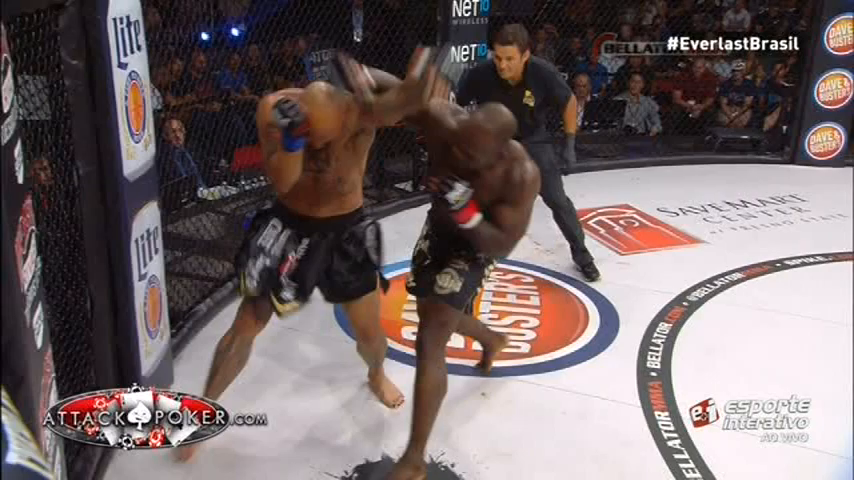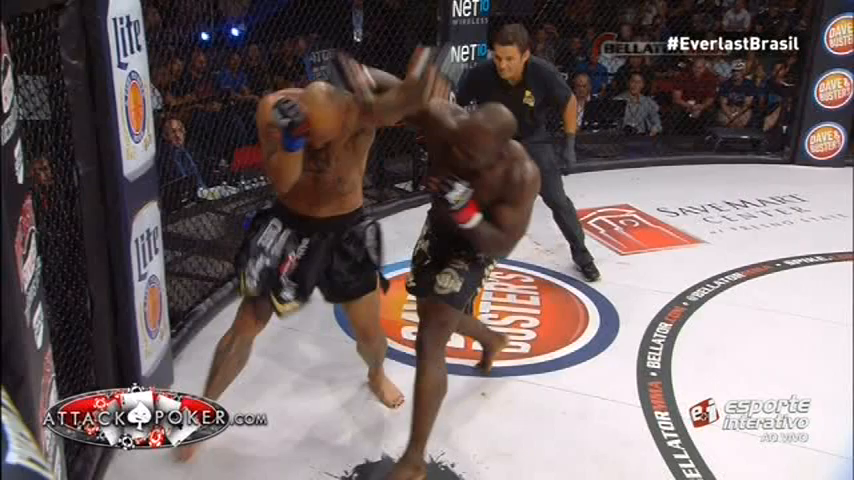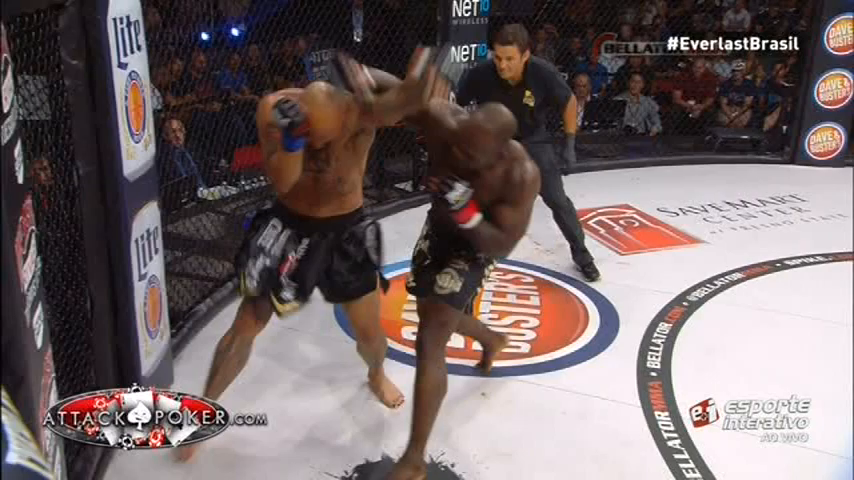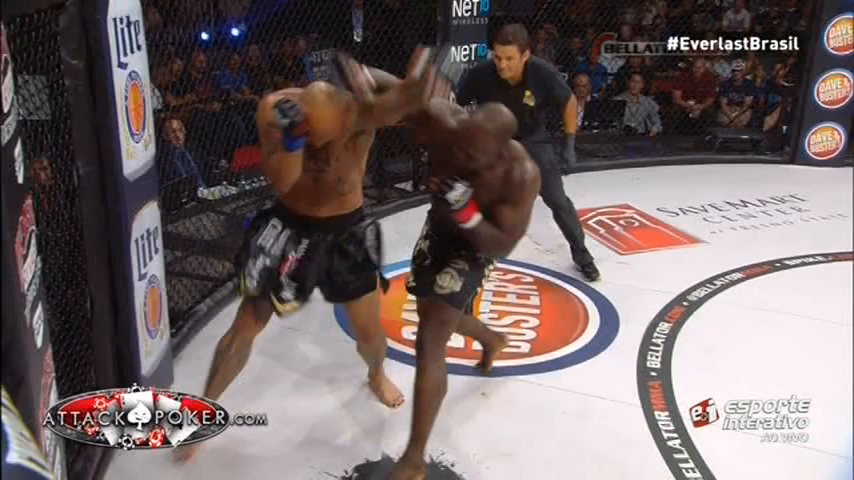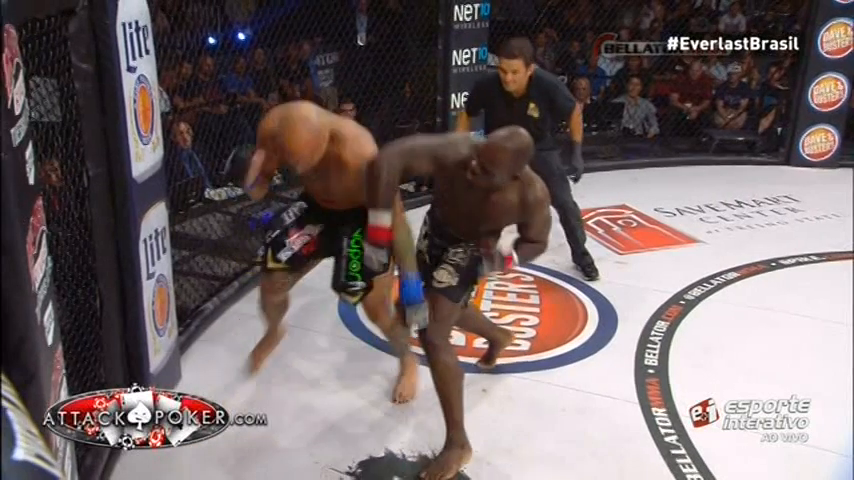
dt=0.4s
person 1, frame 1
left shoulder: (360, 110)
right shoulder: (274, 108)
left elbow: (404, 100)
right elbow: (280, 181)
right wrist: (293, 137)
left hip: (347, 230)
right hip: (290, 226)
left knee: (369, 332)
right knee: (245, 327)
left ankle: (377, 375)
person 1, frame 2
left shoulder: (360, 109)
right shoulder: (275, 108)
left elbow: (405, 101)
right elbow: (281, 182)
left wrist: (417, 86)
right wrist: (293, 137)
left hip: (347, 229)
right hip: (290, 226)
left knee: (369, 333)
right knee: (245, 327)
left ankle: (377, 375)
person 1, frame 3
left shoulder: (360, 111)
right shoulder: (274, 107)
left elbow: (406, 100)
right elbow: (281, 181)
right wrist: (293, 136)
left hip: (347, 229)
right hip: (289, 225)
left knee: (369, 333)
right knee: (245, 327)
left ankle: (376, 375)
person 1, frame 4
left shoulder: (355, 111)
right shoulder: (277, 107)
left elbow: (405, 101)
right elbow: (281, 180)
right wrist: (292, 134)
left hip: (347, 229)
right hip: (289, 224)
left knee: (369, 331)
right knee: (246, 325)
left ankle: (377, 375)
person 1, frame 5
left shoulder: (354, 150)
right shoulder: (273, 125)
left elbow: (392, 214)
right elbow: (258, 190)
left wrist: (411, 282)
right wrist: (249, 174)
left hip: (362, 213)
right hip: (315, 206)
left knee: (377, 309)
right knee: (271, 286)
left ankle: (408, 363)
right ankle: (272, 333)
person 2, frame 1
left shoulder: (521, 176)
right shoulder: (445, 122)
left elbow: (502, 246)
left wrist: (467, 213)
left hip: (475, 245)
right hip: (437, 227)
left knee: (429, 343)
right knee: (434, 313)
right ankle: (491, 339)
person 2, frame 2
left shoulder: (521, 175)
right shoulder: (444, 121)
left elbow: (502, 246)
left wrist: (467, 213)
left hip: (475, 245)
right hip: (437, 227)
left knee: (429, 343)
right knee: (432, 312)
right ankle: (491, 339)
person 2, frame 3
left shoulder: (521, 176)
right shoulder: (445, 122)
left elbow: (502, 247)
left wrist: (466, 213)
left hip: (475, 245)
right hip: (438, 226)
left knee: (429, 342)
right knee: (433, 312)
right ankle: (492, 339)
person 2, frame 4
left shoulder: (521, 175)
right shoulder: (447, 124)
left elbow: (505, 245)
left wrist: (467, 211)
left hip: (475, 244)
right hip: (437, 227)
left knee: (429, 342)
right knee: (438, 314)
right ankle: (492, 341)
person 2, frame 5
left shoulder: (532, 195)
right shoulder: (455, 152)
left elbow: (536, 242)
right elbow: (386, 160)
left wrist: (504, 259)
left hip: (471, 246)
right hip: (435, 228)
left knee: (433, 334)
right knee: (445, 311)
left ankle: (457, 444)
right ankle: (499, 336)
person 3, frame 1
left shoulder: (543, 73)
right shoulder: (480, 74)
left elbow: (569, 102)
right elbow: (455, 105)
left wrist: (570, 144)
left hip: (532, 139)
left knee: (557, 199)
left ankle: (581, 254)
person 3, frame 2
left shoulder: (543, 73)
right shoulder: (480, 74)
left elbow: (569, 102)
right elbow: (454, 105)
left wrist: (570, 144)
left hip: (532, 139)
left knee: (557, 199)
left ankle: (581, 253)
person 3, frame 3
left shoulder: (543, 73)
right shoulder: (480, 74)
left elbow: (569, 102)
right elbow: (455, 105)
left wrist: (570, 144)
left hip: (532, 139)
left knee: (557, 199)
left ankle: (581, 253)
person 3, frame 4
left shoulder: (543, 73)
right shoulder: (480, 74)
left elbow: (569, 102)
right elbow: (457, 104)
left wrist: (569, 144)
left hip: (532, 139)
left knee: (557, 199)
left ankle: (581, 254)
person 3, frame 5
left shoulder: (548, 85)
right shoulder: (487, 85)
left elbow: (574, 111)
right elbow: (467, 114)
left wrist: (576, 153)
left hip: (538, 147)
left knee: (565, 203)
left ankle: (581, 255)
